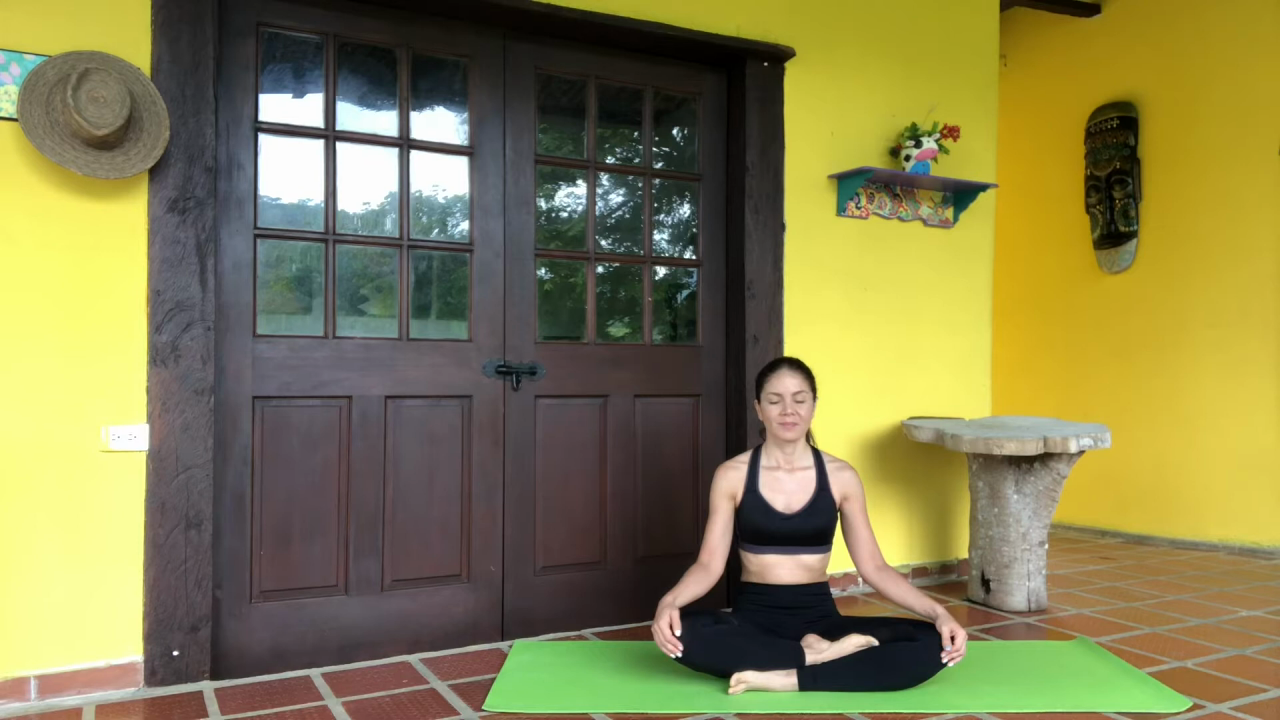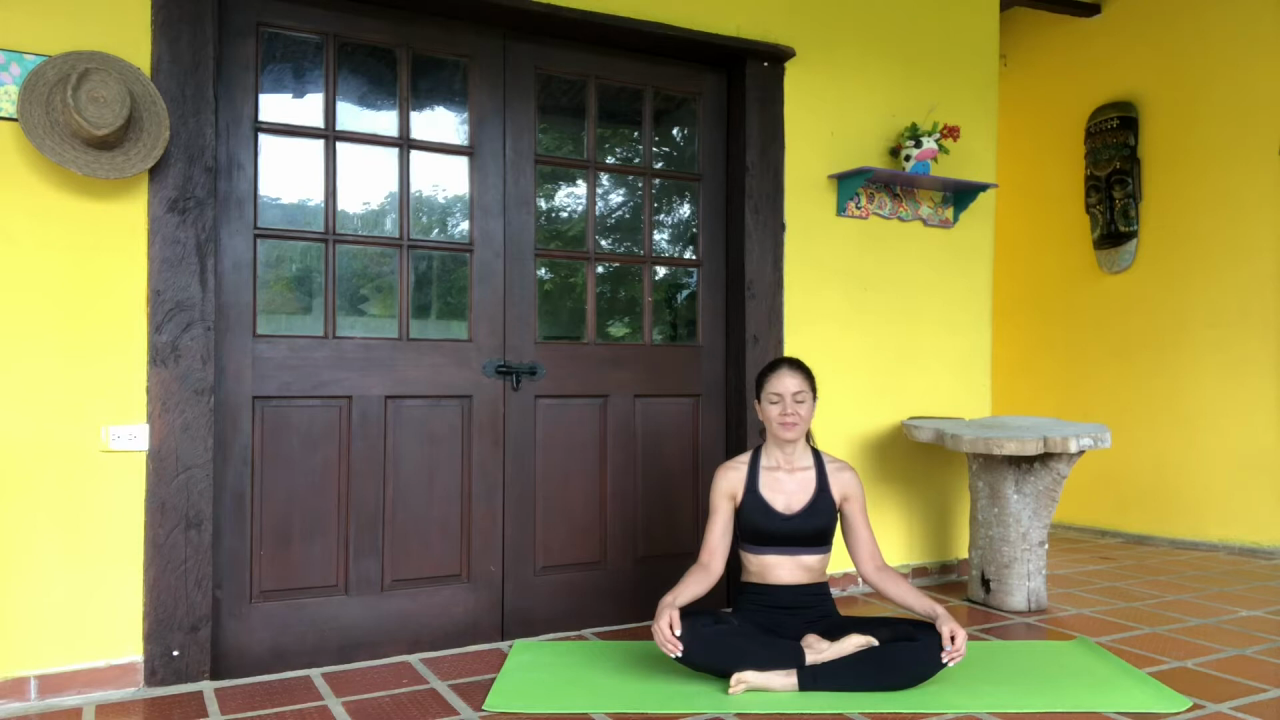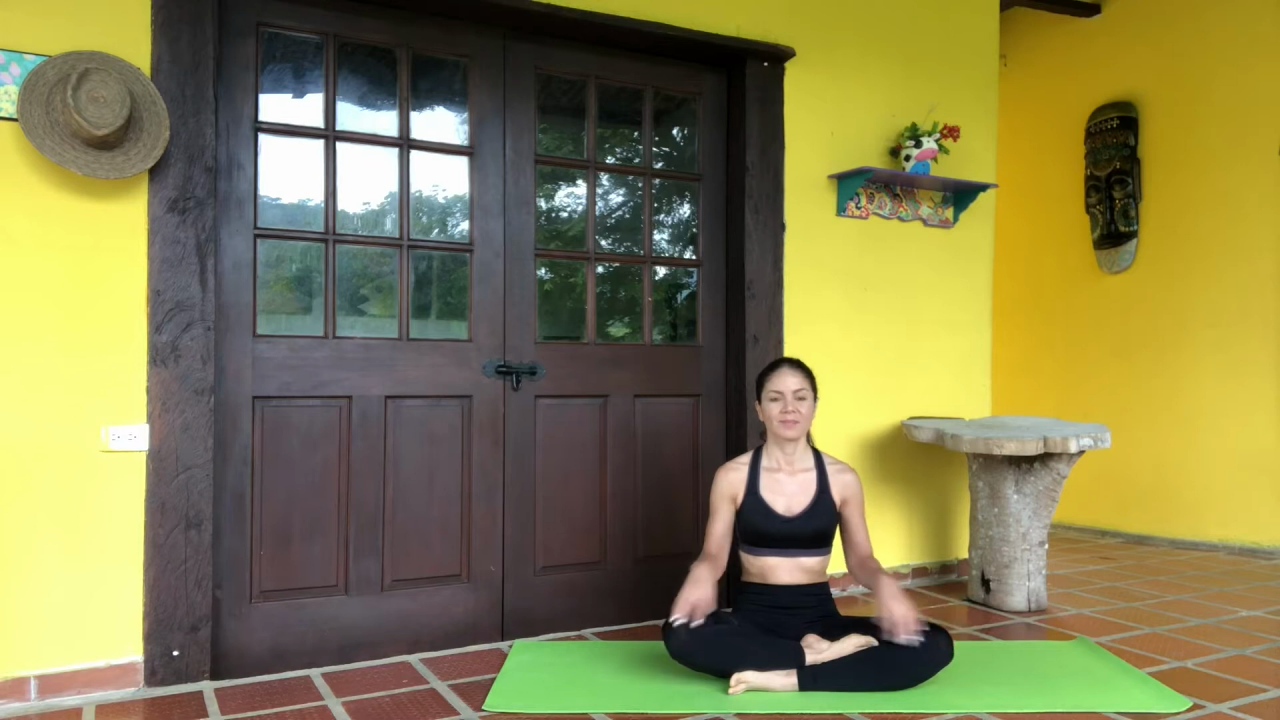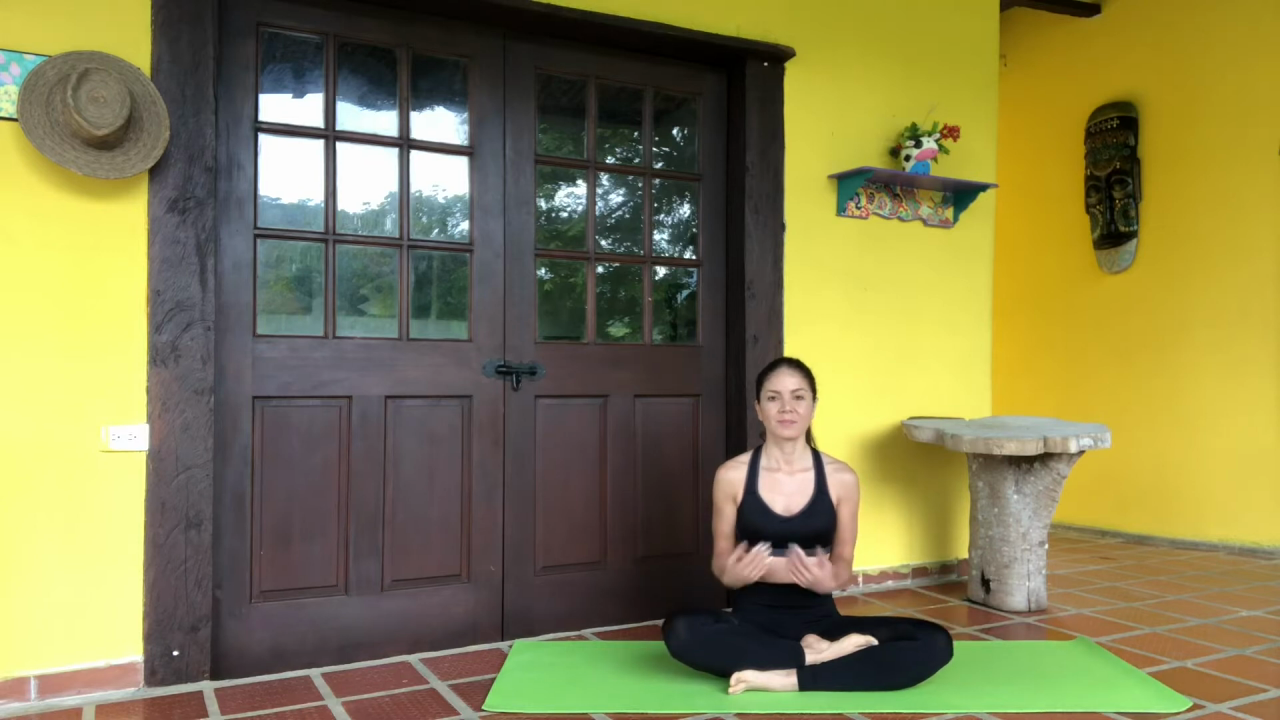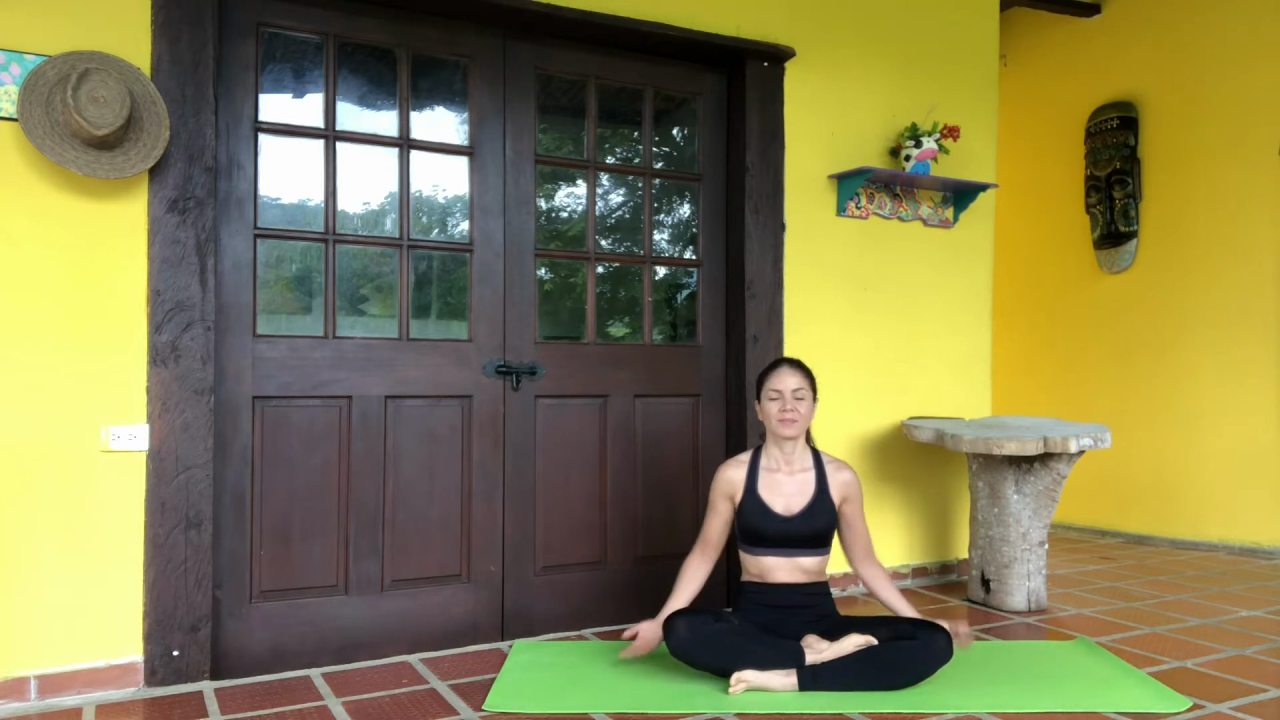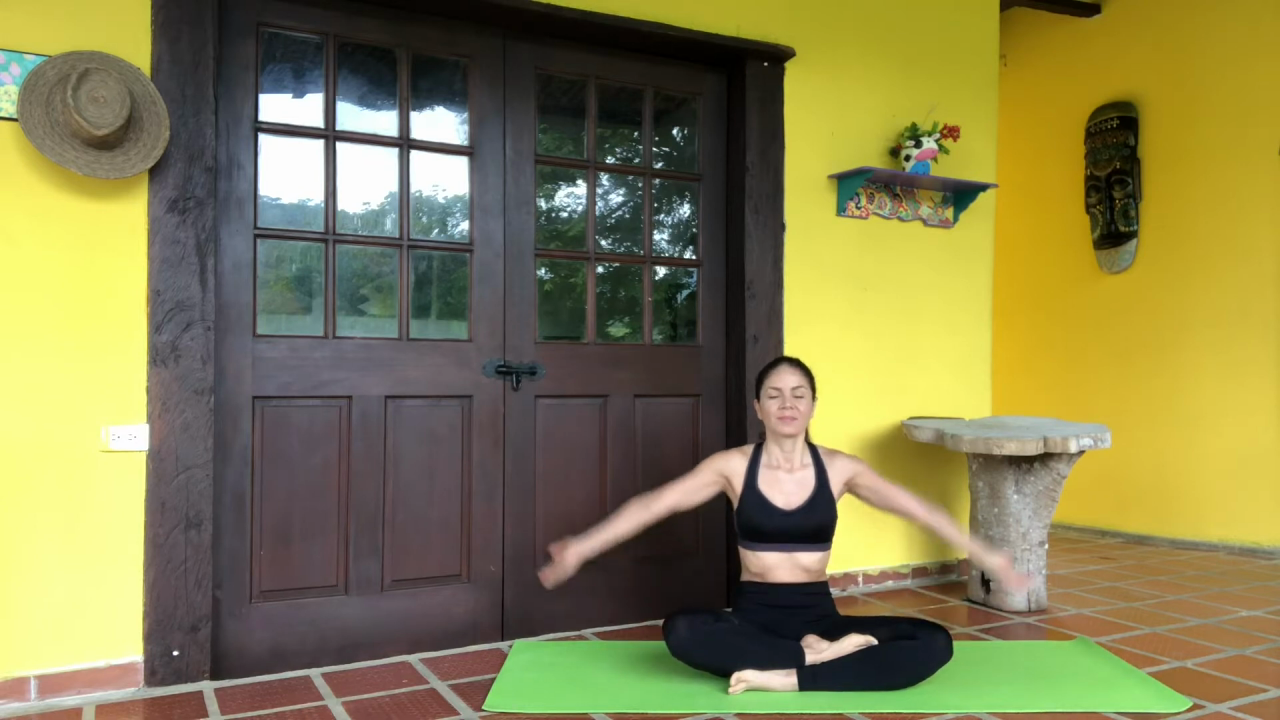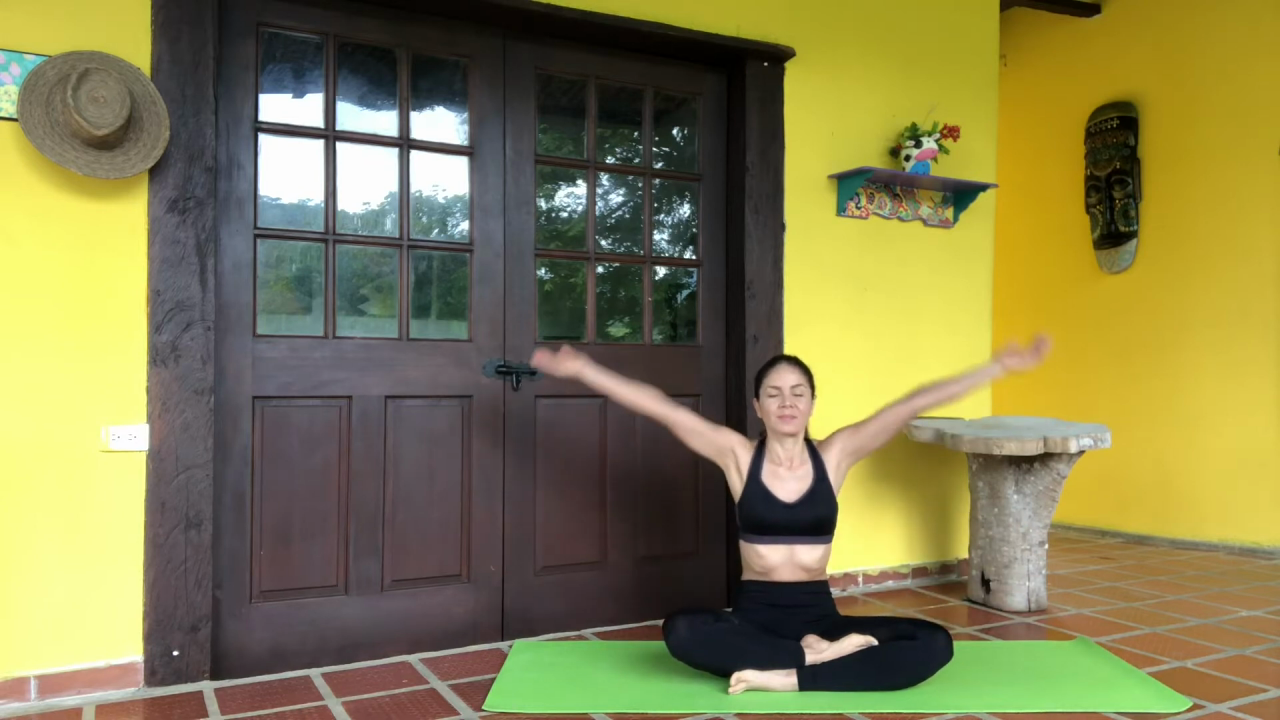
dt=0.4s
person 1, frame 1
left shoulder: (841, 477)
right shoulder: (732, 475)
left elbow: (873, 566)
right elbow: (710, 563)
left wrist: (937, 612)
right wrist: (670, 601)
left hip: (818, 616)
right hip: (754, 617)
left knee: (932, 645)
right knee: (683, 634)
left ankle: (787, 678)
right ankle: (816, 655)
person 1, frame 2
left shoulder: (841, 477)
right shoulder: (732, 475)
left elbow: (873, 567)
right elbow: (709, 564)
left wrist: (937, 612)
right wrist: (670, 601)
left hip: (818, 618)
right hip: (753, 618)
left knee: (932, 645)
right knee: (685, 634)
left ankle: (788, 678)
right ankle: (816, 655)
person 1, frame 3
left shoulder: (842, 478)
right shoulder: (733, 476)
left elbow: (862, 558)
right elbow: (713, 555)
left wrist: (885, 584)
right wrist: (701, 573)
left hip: (818, 617)
right hip: (753, 617)
left knee: (934, 645)
right knee: (682, 632)
left ankle: (788, 677)
right ankle: (816, 655)
person 1, frame 4
left shoulder: (841, 478)
right shoulder: (732, 475)
left elbow: (842, 562)
right elbow: (722, 558)
left wrist: (828, 581)
right wrist: (733, 573)
left hip: (817, 617)
right hip: (753, 617)
left knee: (935, 643)
right knee: (682, 631)
left ankle: (788, 677)
right ankle: (817, 655)
person 1, frame 5
left shoulder: (840, 477)
right shoulder: (734, 475)
left elbow: (863, 560)
right elbow: (705, 552)
left wrist: (913, 616)
right wrist: (661, 620)
left hip: (818, 615)
right hip: (753, 615)
left knee: (934, 643)
right knee: (683, 631)
left ankle: (786, 676)
right ankle: (816, 655)
person 1, frame 6
left shoulder: (837, 468)
right shoulder: (734, 466)
left elbow: (917, 508)
right elbow: (654, 504)
left wrist: (986, 557)
right wrist: (584, 547)
left hip: (818, 614)
right hip: (752, 614)
left knee: (934, 644)
right knee: (681, 630)
left ankle: (784, 674)
right ankle: (816, 654)
person 1, frame 7
left shoulder: (833, 456)
right shoulder: (739, 455)
left elbow: (908, 409)
right elbow: (664, 409)
left wrist: (996, 368)
right wrist: (584, 370)
left hip: (818, 609)
right hip: (753, 614)
left knee: (935, 643)
right knee: (681, 629)
left ankle: (783, 675)
right ankle: (815, 657)
